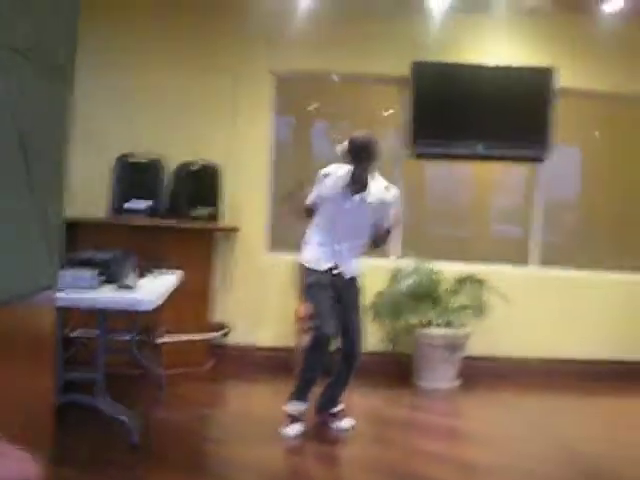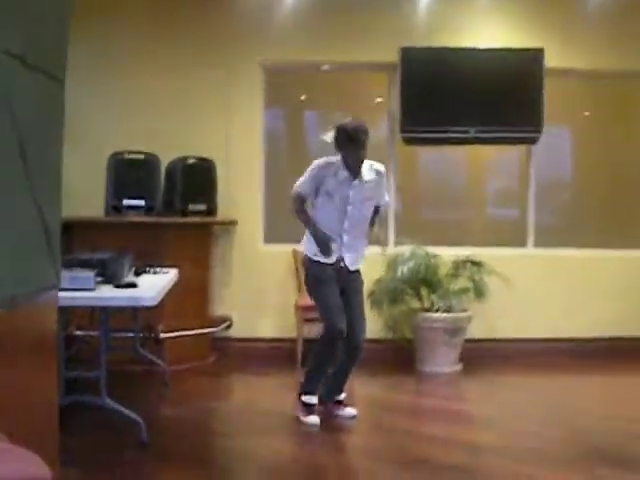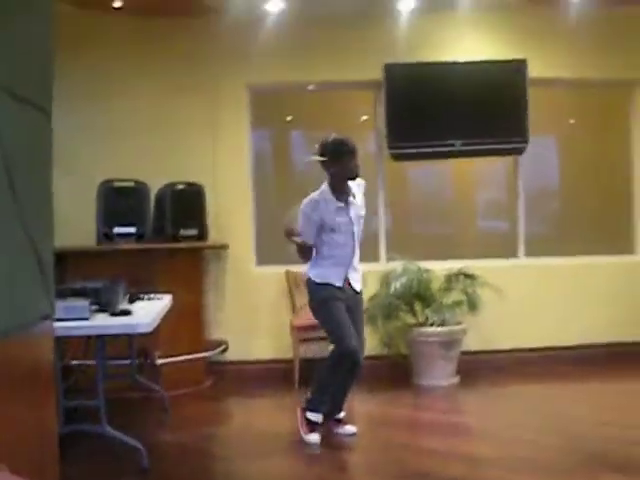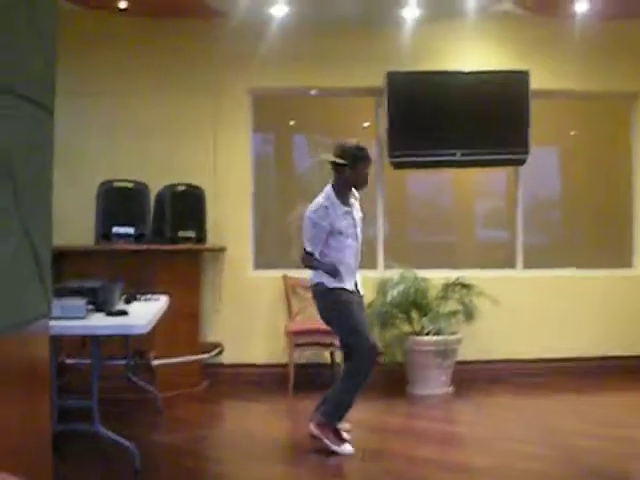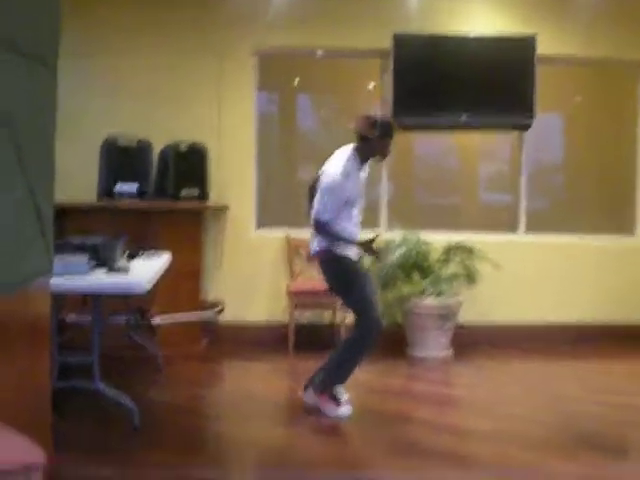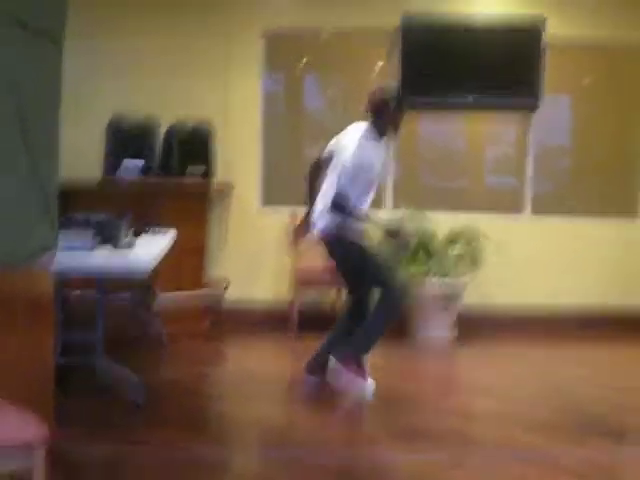
dt=0.2s
person 1, frame 1
left shoulder: (385, 196)
right shoulder: (329, 177)
left elbow: (378, 241)
right elbow: (310, 212)
left wrist: (388, 228)
right wrist: (299, 206)
left hip: (347, 274)
right hip: (317, 268)
left knee: (353, 348)
right knee: (324, 333)
left ankle: (328, 406)
right ankle: (296, 406)
person 1, frame 2
left shoulder: (377, 175)
right shoulder: (322, 169)
right elbow: (297, 202)
left wrist: (372, 219)
right wrist: (314, 230)
left hip: (351, 266)
right hip: (320, 262)
left knee: (355, 338)
right knee: (336, 328)
left ankle: (331, 396)
right ankle: (308, 396)
person 1, frame 3
left shoulder: (359, 189)
right shoulder: (314, 205)
right elbow: (306, 255)
right wrist: (301, 243)
left hip: (352, 285)
right hip: (324, 286)
left knee: (355, 358)
right knee: (348, 349)
left ankle: (331, 414)
right ankle: (311, 413)
person 1, frame 4
left shoulder: (352, 195)
right shoulder: (319, 211)
right elbow: (308, 258)
right wrist: (325, 265)
left hip: (351, 288)
right hip: (331, 291)
left knee: (357, 357)
right knee: (368, 351)
left ankle: (329, 420)
right ankle: (325, 419)
person 1, frame 5
left shoulder: (349, 155)
right shoulder: (340, 178)
left elbow: (313, 190)
right elbow: (319, 225)
right wrist: (358, 244)
left hip: (347, 253)
right hip: (336, 255)
left knee: (366, 323)
right knee: (370, 324)
left ankle: (320, 383)
right ankle: (322, 387)
person 1, frame 6
left shoulder: (355, 130)
right shoulder: (368, 156)
right elbow: (339, 205)
left wrist: (311, 214)
left hip: (333, 230)
right hip: (340, 232)
left knee: (360, 299)
right knee: (393, 295)
left ankle: (320, 365)
right ankle: (349, 358)
